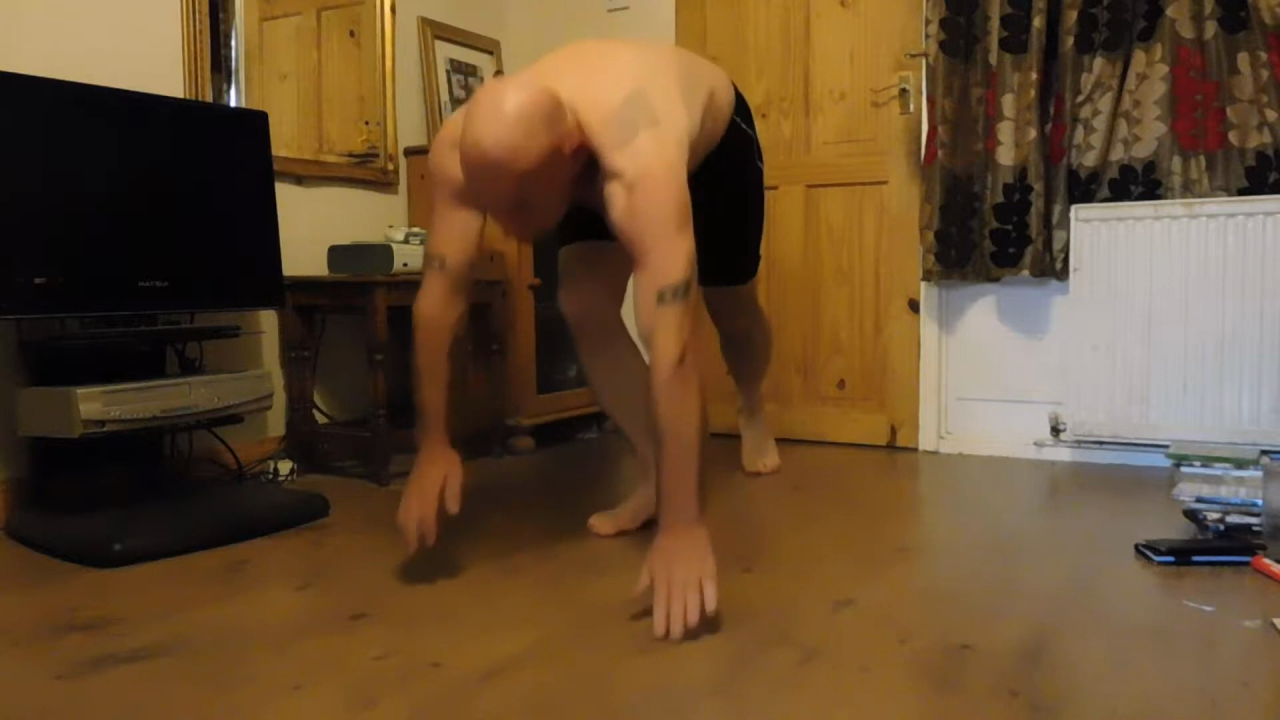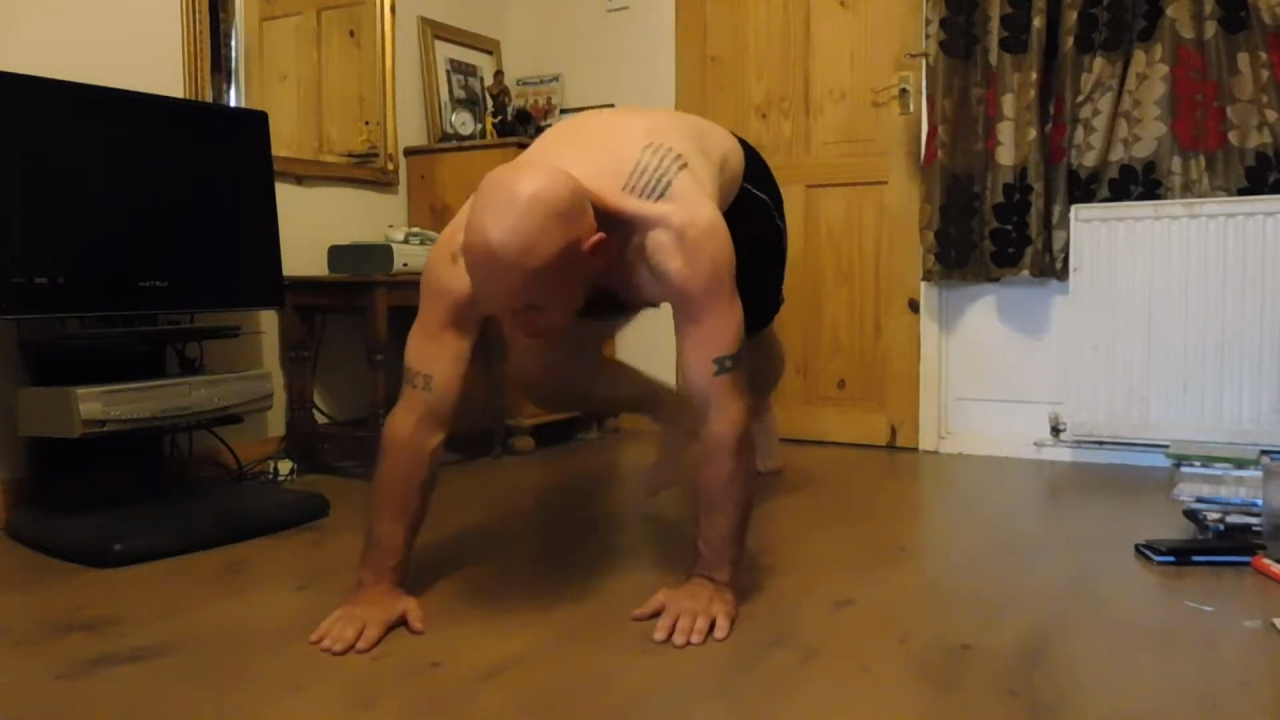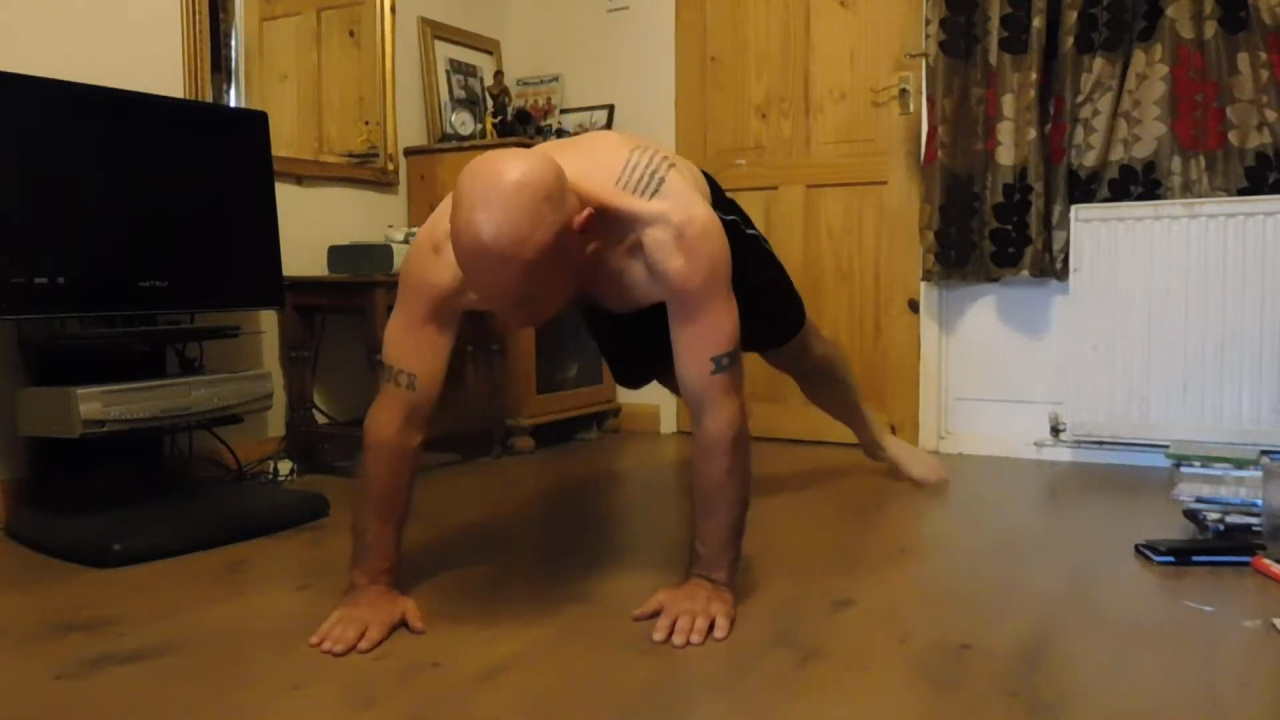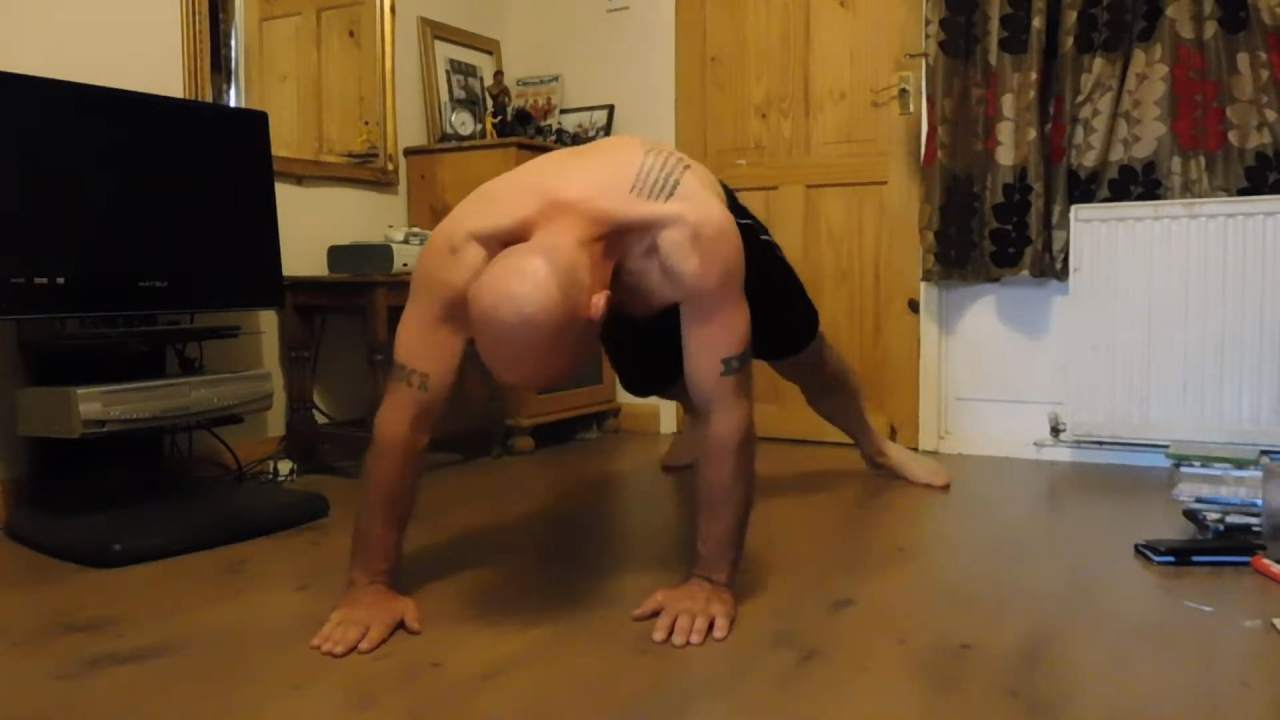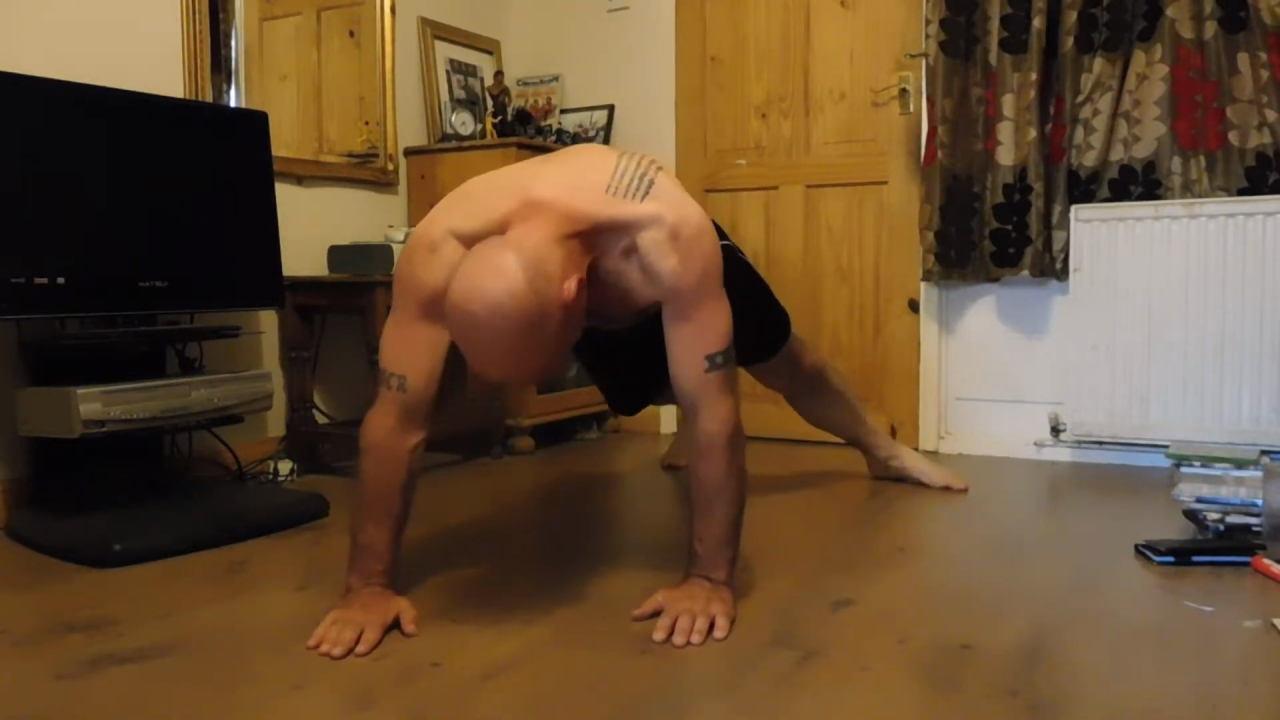
dt=1s
person 1, frame 1
left shoulder: (638, 170)
right shoulder: (465, 149)
left elbow: (671, 349)
right elbow: (440, 295)
left wrist: (684, 526)
right wrist: (433, 446)
left hip: (713, 132)
right hip: (598, 165)
left knee: (730, 303)
right knee: (583, 309)
left ankle: (753, 416)
right ankle: (655, 479)
person 1, frame 2
left shoulder: (681, 234)
right shoulder: (466, 253)
left elbow: (722, 414)
right elbow: (417, 419)
left wrist: (712, 579)
right wrist: (378, 581)
left hip: (732, 187)
left knee: (750, 340)
right knee: (541, 374)
left ankle: (761, 416)
right ankle: (668, 414)
person 1, frame 3
left shoulder: (677, 231)
right shoulder: (445, 250)
left elbow: (717, 411)
right elbow: (397, 415)
left wrist: (710, 578)
right wrist: (371, 581)
left knee: (795, 348)
right knee: (675, 378)
left ankle: (875, 437)
person 1, frame 4
left shoulder: (694, 236)
right shoulder: (462, 250)
left elbow: (728, 411)
right elbow: (405, 414)
left wrist: (710, 579)
right wrist: (371, 582)
left hip: (715, 234)
right hip: (622, 264)
left knee: (803, 357)
right knee: (664, 382)
left ankle: (874, 445)
right ankle: (695, 430)
person 1, frame 5
left shoulder: (670, 237)
right shoulder: (438, 253)
left elbow: (713, 411)
right elbow: (395, 419)
left wrist: (710, 577)
right wrist: (368, 584)
left hip: (670, 265)
right hip: (599, 306)
left knee: (786, 365)
right knee: (645, 393)
left ankle: (880, 450)
right ankle: (682, 422)
